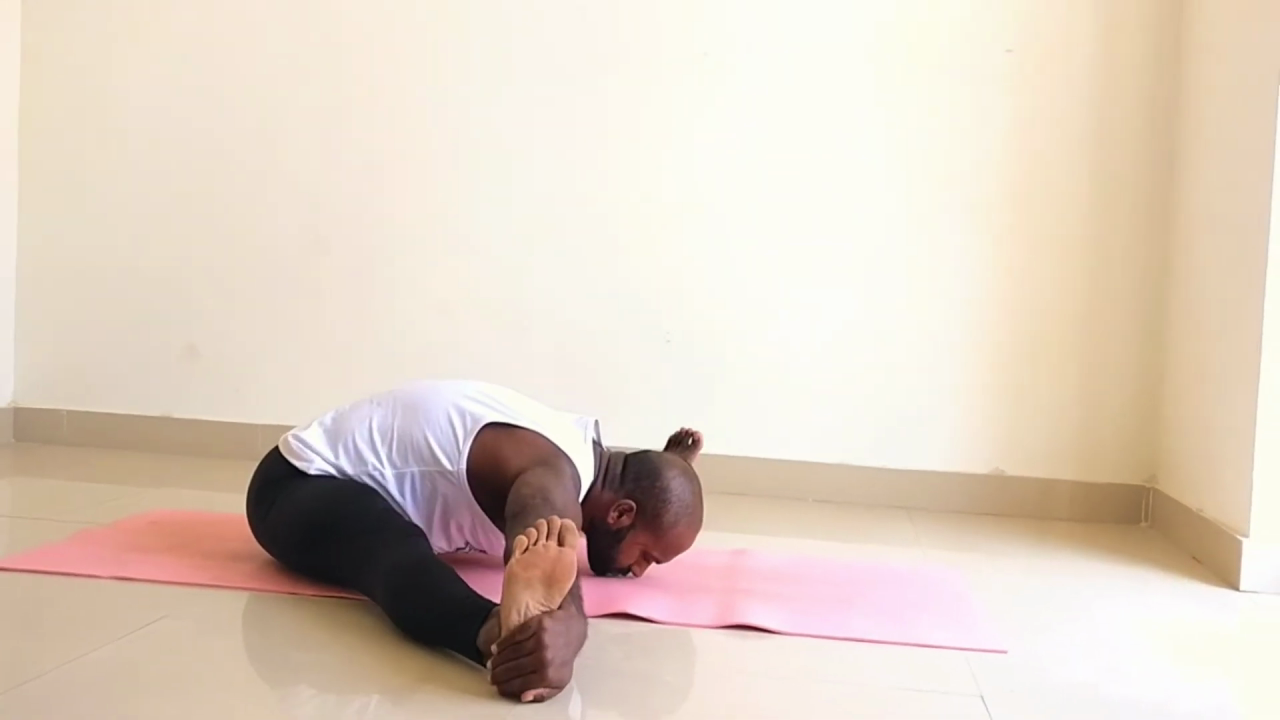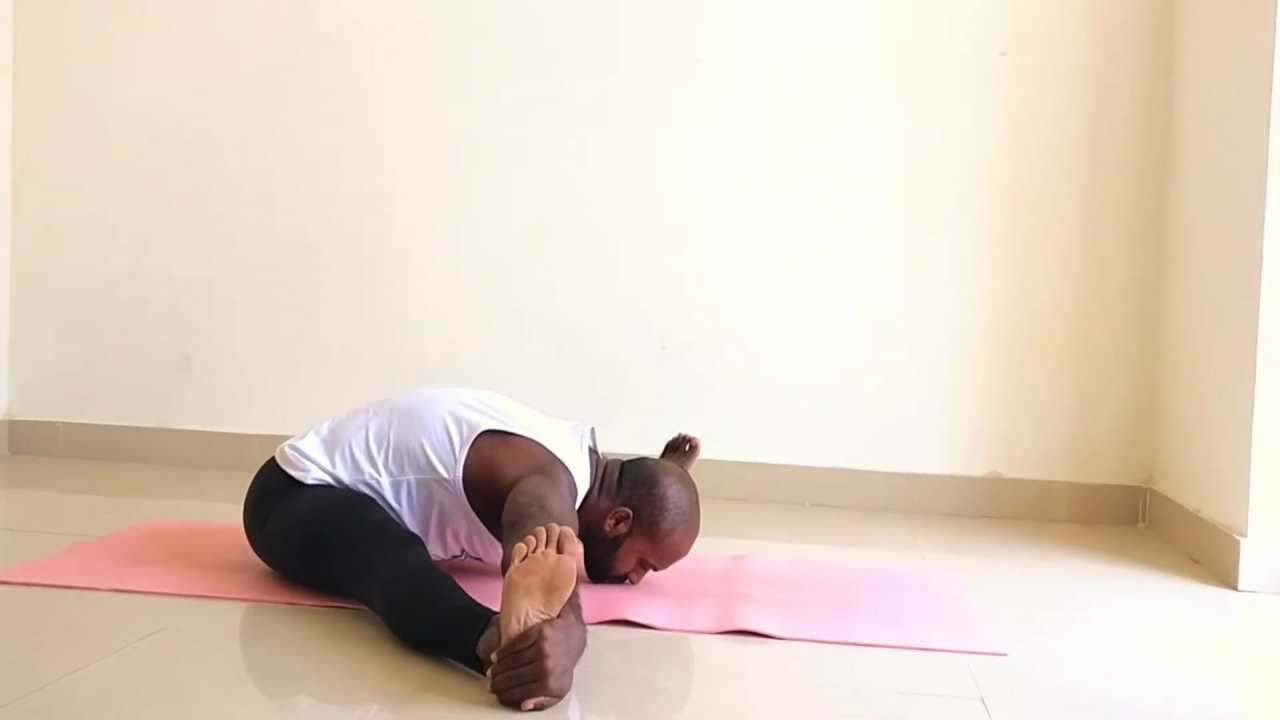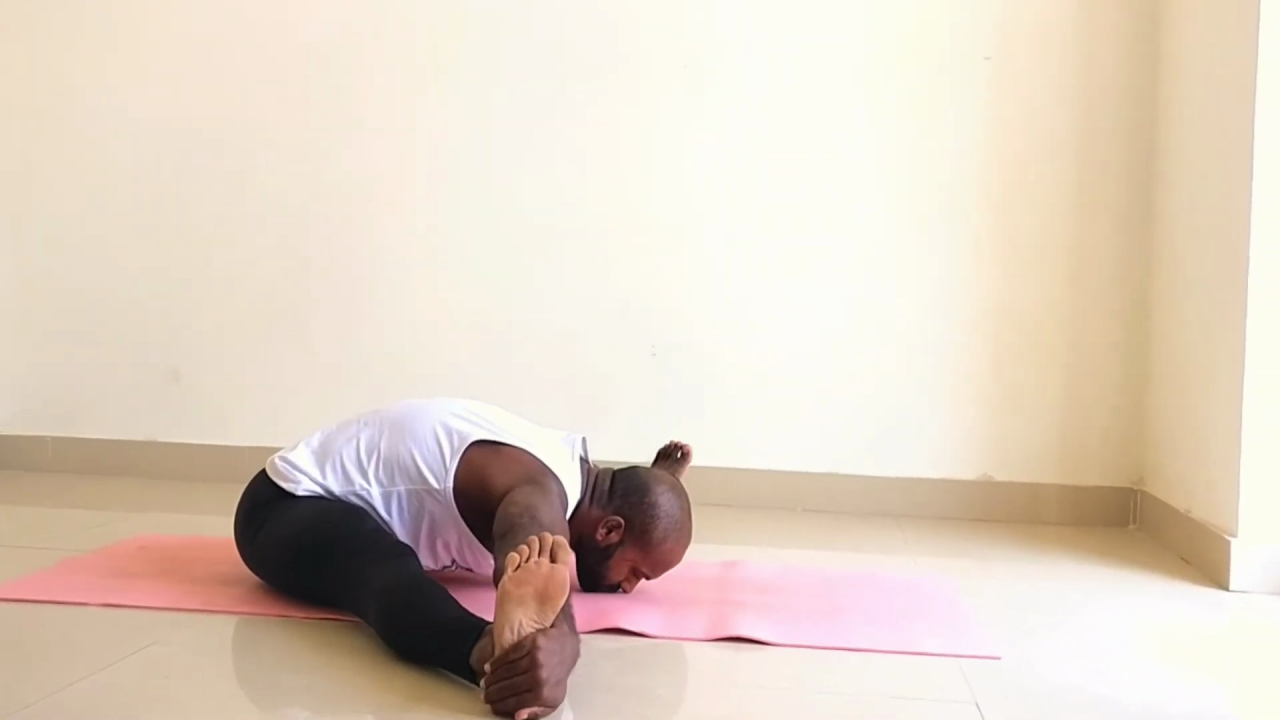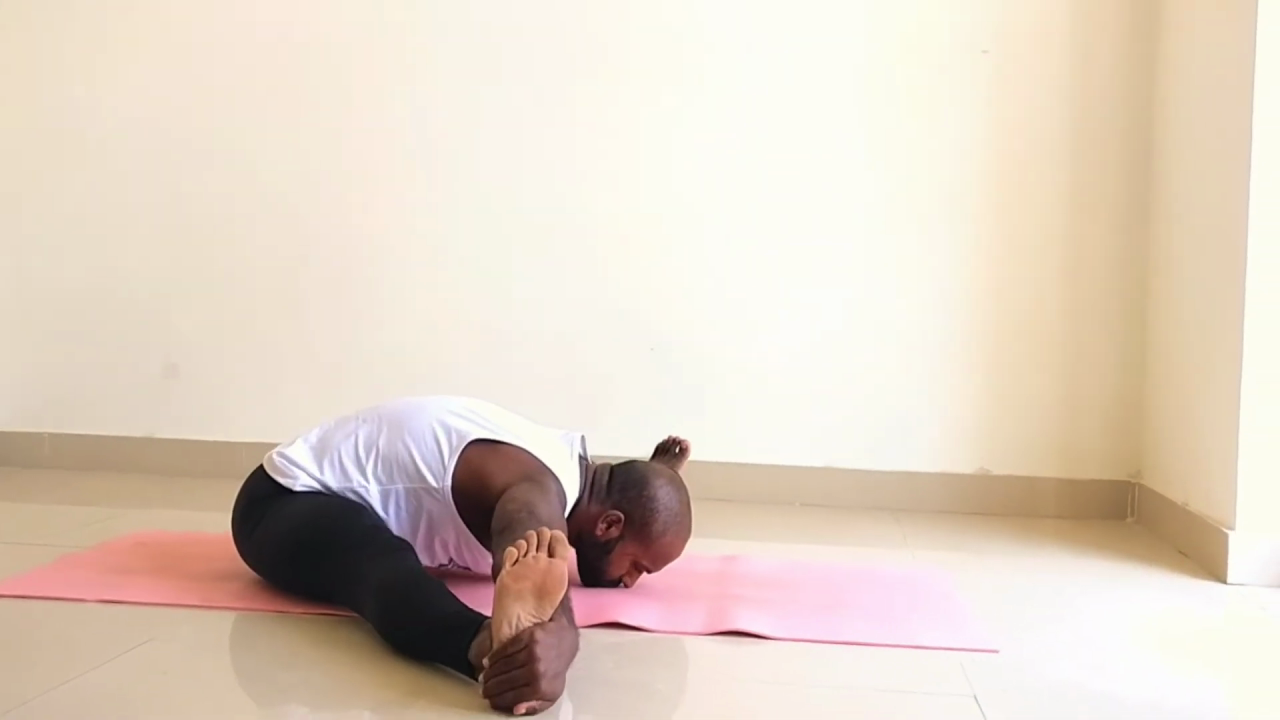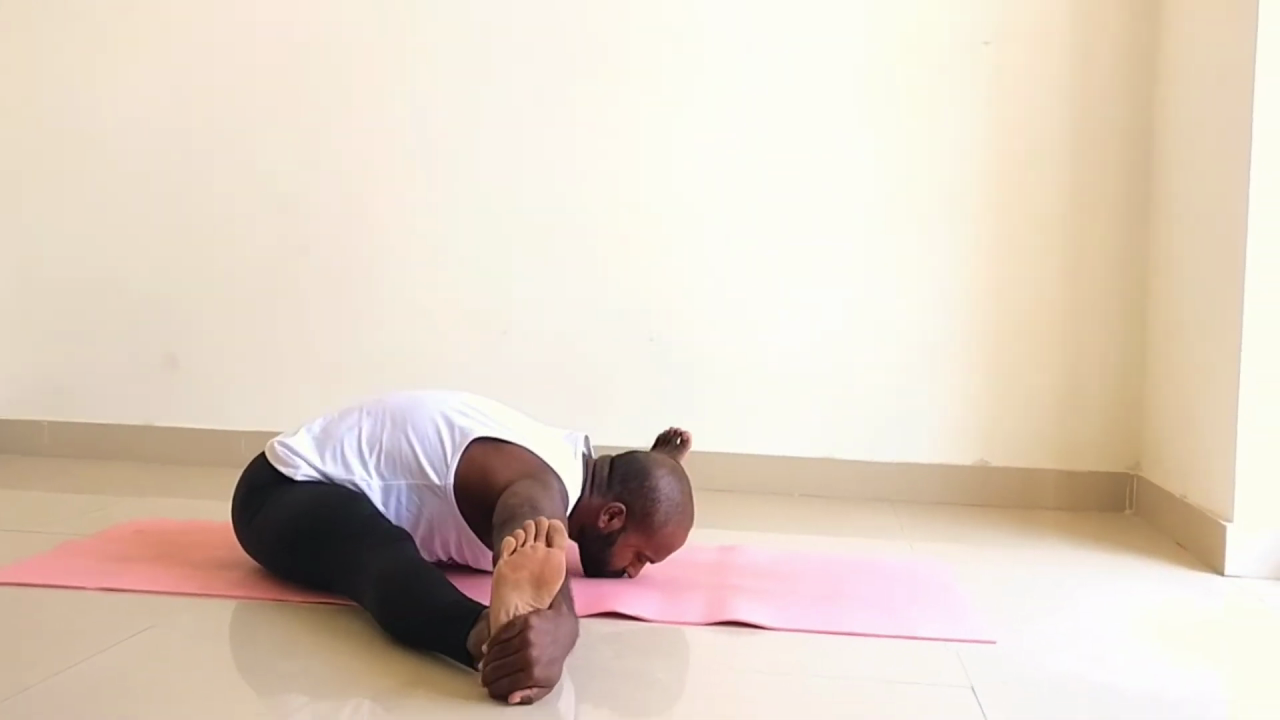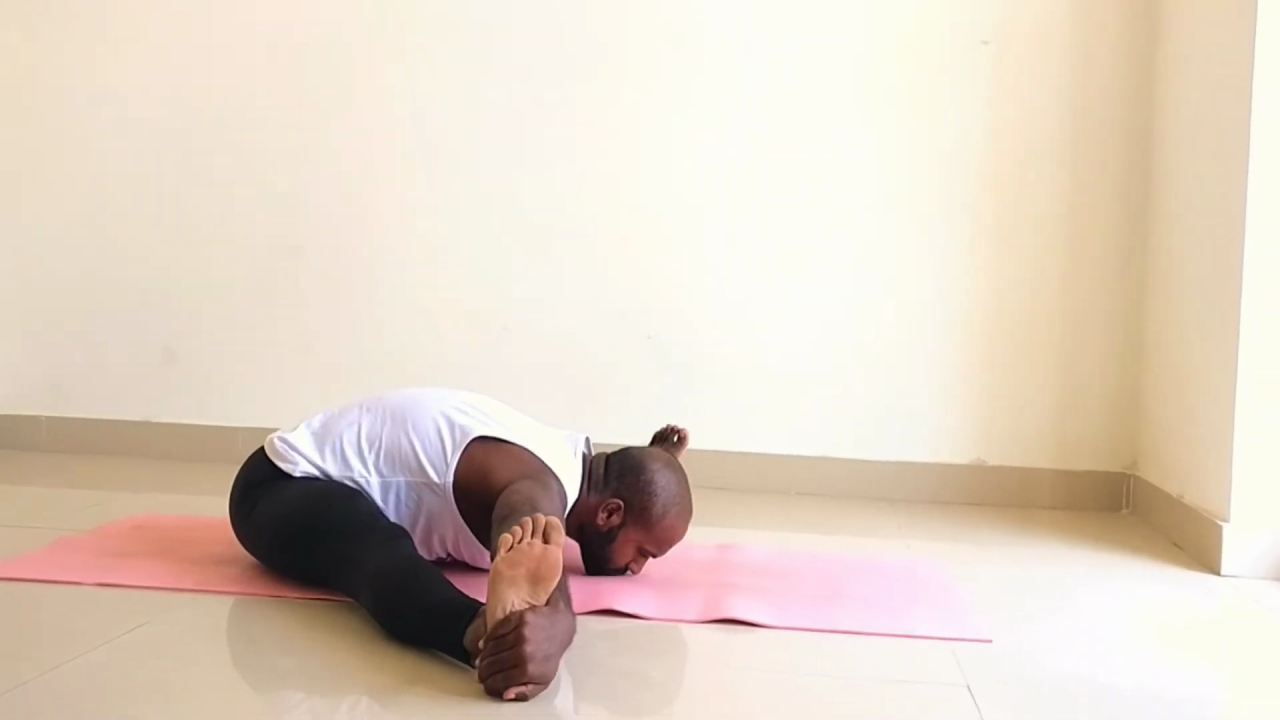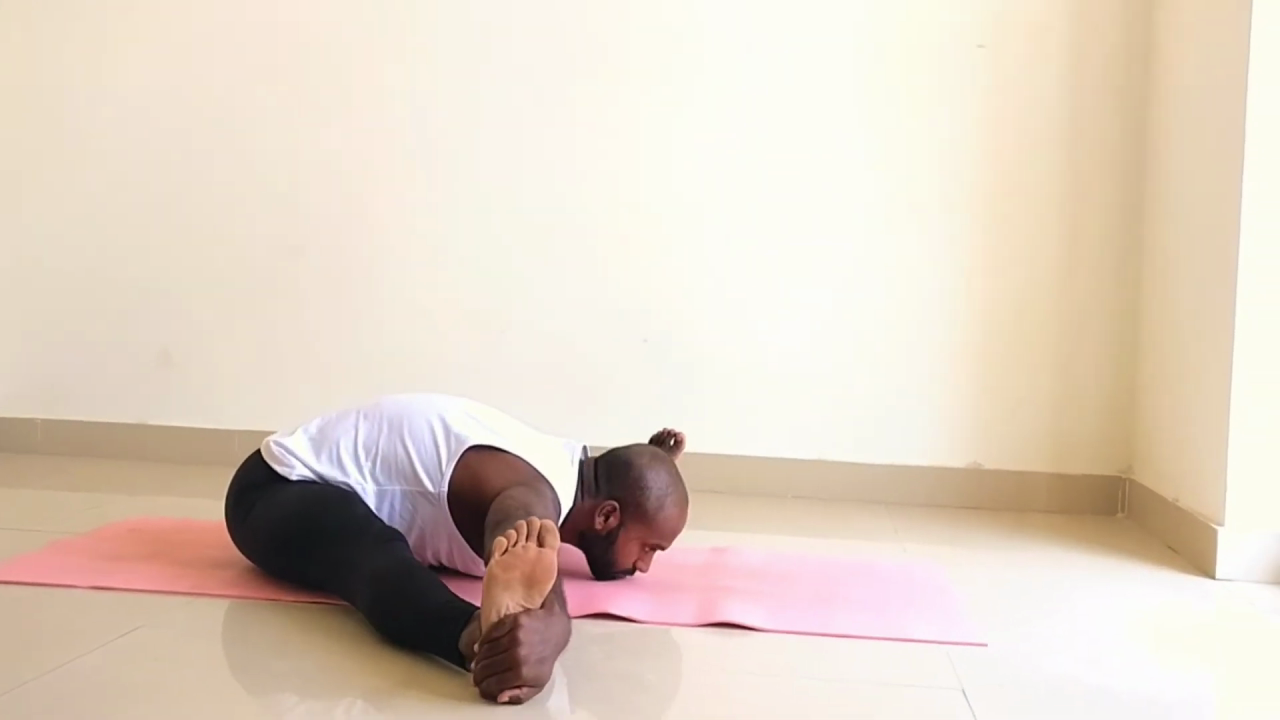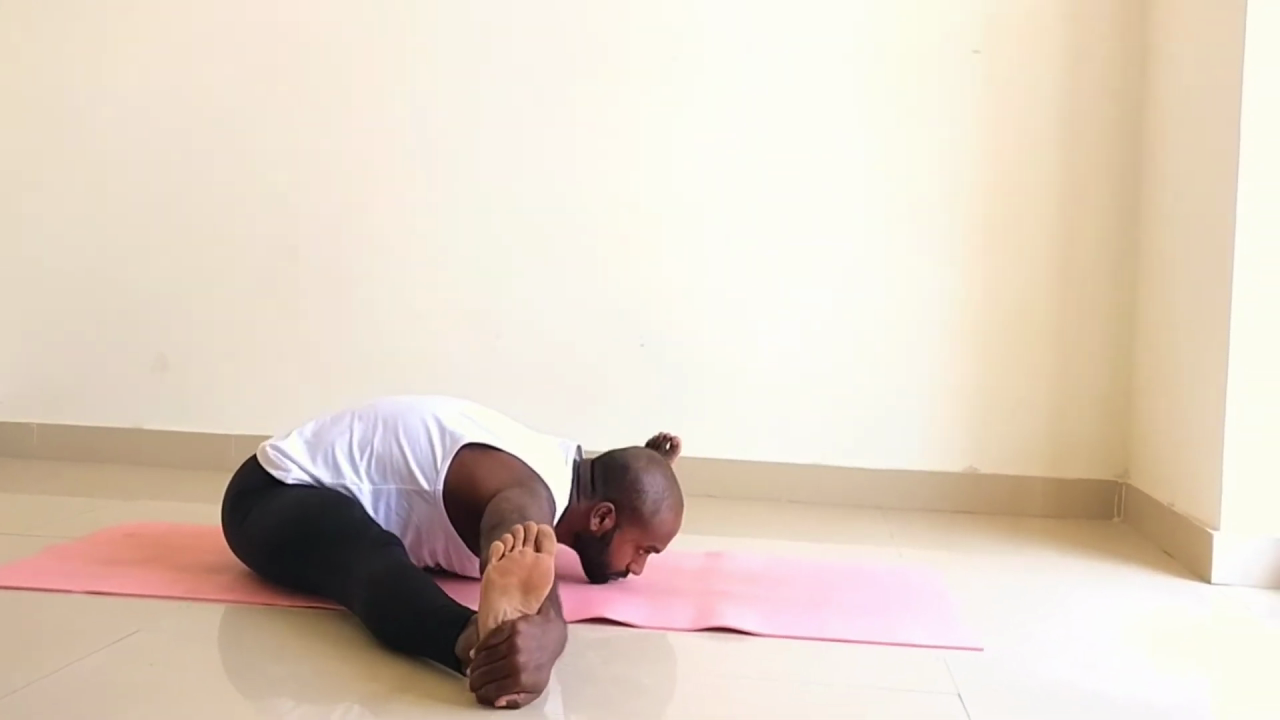
dt=0.1s
person 1, frame 1
left shoulder: (586, 448)
right shoulder: (553, 476)
right elbow: (543, 564)
left wrist: (666, 468)
right wrist: (564, 628)
left hip: (366, 468)
right hip: (301, 483)
right knee: (395, 550)
person 1, frame 2
left shoulder: (581, 456)
right shoulder: (549, 486)
right elbow: (543, 571)
left wrist: (662, 475)
right wrist: (564, 636)
left hip: (361, 479)
right hip: (297, 493)
right knee: (393, 558)
person 1, frame 3
left shoulder: (572, 466)
right shoulder: (539, 493)
right elbow: (534, 580)
left wrist: (654, 481)
right wrist: (560, 645)
left hip: (352, 490)
right hip: (288, 504)
right knee: (387, 570)
person 1, frame 4
left shoulder: (571, 463)
right shoulder: (537, 491)
right elbow: (531, 573)
left wrist: (651, 477)
right wrist: (558, 639)
left hip: (347, 489)
right hip: (285, 500)
right knee: (385, 565)
person 1, frame 5
left shoulder: (574, 460)
right shoulder: (539, 488)
right elbow: (536, 568)
left wrist: (655, 469)
right wrist: (556, 630)
left hip: (342, 476)
right hip: (287, 489)
right knee: (383, 553)
person 1, frame 6
left shoulder: (573, 458)
right shoulder: (537, 489)
right elbow: (533, 565)
left wrist: (651, 466)
right wrist: (552, 626)
left hip: (345, 474)
right hip: (284, 485)
right knee: (379, 549)
person 1, frame 7
left shoulder: (571, 466)
right shoulder: (531, 494)
right elbow: (528, 571)
left wrist: (648, 470)
right wrist: (548, 628)
left hip: (334, 470)
right hip: (280, 488)
right knee: (377, 554)
person 1, frame 8
left shoulder: (566, 467)
right shoulder: (526, 496)
right elbow: (524, 574)
left wrist: (645, 472)
right wrist: (546, 634)
left hip: (337, 480)
right hip: (277, 492)
right knee: (373, 558)
